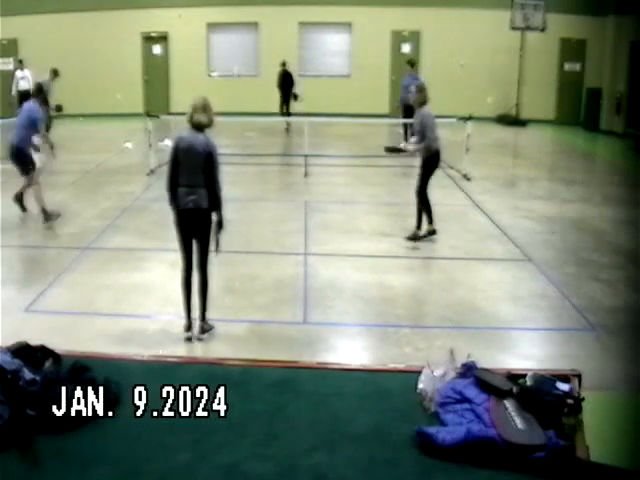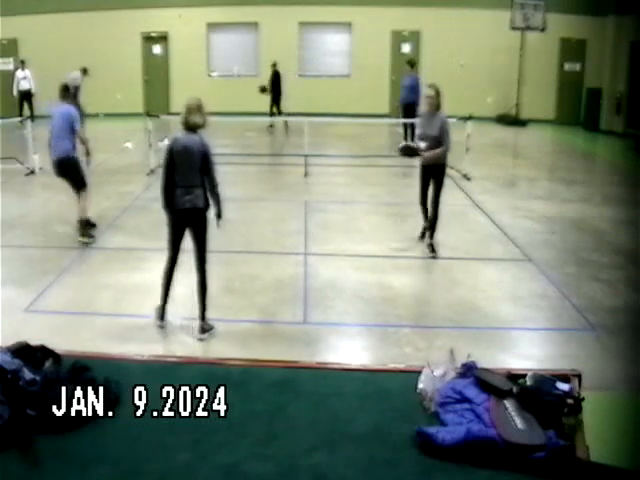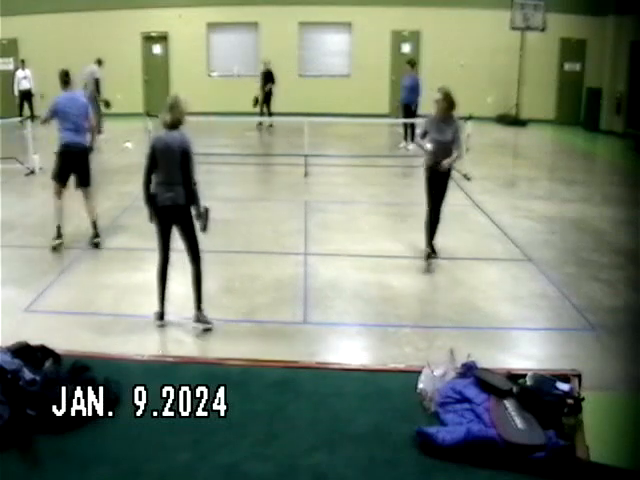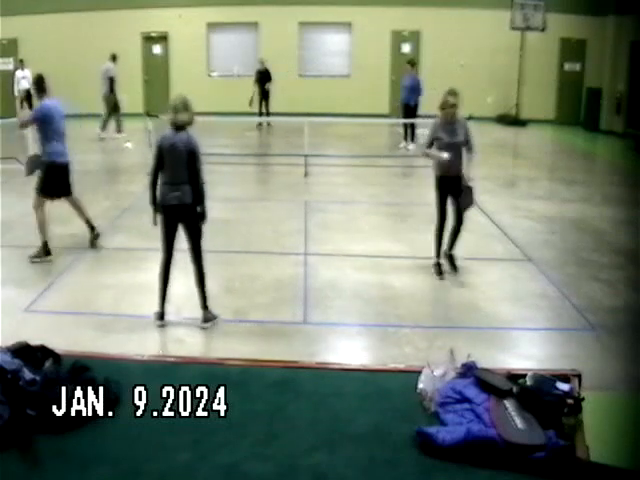
dt=0.4s
person 1, frame 1
left shoulder: (179, 142)
right shoulder: (208, 145)
left elbow: (171, 179)
right elbow: (213, 183)
left wrist: (174, 206)
right wrist: (219, 214)
left hip: (182, 207)
right hip: (202, 207)
left knee: (186, 265)
right knee: (202, 266)
left ankle: (188, 323)
right ankle: (202, 322)
person 1, frame 2
left shoulder: (174, 144)
right shoulder: (202, 145)
left elbow: (166, 181)
right elbow: (210, 180)
left wrist: (167, 208)
right wrist: (218, 207)
left hip: (177, 207)
right hip: (197, 207)
left knee: (172, 259)
right knee: (200, 265)
left ankle: (162, 311)
right ankle: (202, 322)
person 1, frame 3
left shoulder: (156, 141)
right shoulder: (183, 141)
left elbow: (148, 177)
right elbow: (189, 179)
left wrist: (150, 204)
right wrist: (197, 205)
left hip: (161, 204)
right hip: (180, 204)
left knee: (163, 257)
right knee: (194, 257)
left ankle: (161, 312)
right ankle: (198, 313)
person 1, frame 4
left shoulder: (163, 141)
right shoulder: (190, 142)
left elbow: (154, 177)
right elbow: (196, 178)
left wrist: (154, 204)
right wrist: (202, 206)
left hip: (167, 204)
right hip: (187, 203)
left knee: (166, 257)
right knee: (196, 258)
left ankle: (161, 312)
right ankle: (205, 312)
person 2, frame 1
left shoulder: (425, 114)
right shoulder: (419, 112)
left elbow: (430, 142)
left wrist: (414, 148)
right wrist: (413, 143)
left hip: (431, 156)
right hip: (427, 156)
left knee: (420, 191)
right knee: (422, 192)
left ankle: (417, 231)
right ankle: (431, 227)
person 2, frame 2
left shoulder: (442, 119)
right shoulder: (423, 116)
left elbow: (446, 146)
left wrist: (431, 154)
right wrist: (420, 145)
left hip: (439, 165)
right hip: (425, 164)
left knee: (435, 203)
right knee: (423, 200)
left ankle: (430, 240)
right ankle: (427, 223)
person 2, frame 3
left shoulder: (454, 123)
right shoulder: (430, 120)
left elbow: (458, 150)
right elbow: (421, 137)
left wrist: (450, 160)
right wrist: (426, 144)
left hip: (445, 170)
right hip: (431, 169)
left knee: (438, 209)
right knee: (431, 208)
left ankle: (431, 241)
right ankle: (429, 249)
person 2, frame 4
left shoulder: (462, 124)
right shoulder: (437, 126)
left elbow: (469, 149)
right elbow: (426, 150)
left wrist: (467, 170)
right wrist: (438, 154)
left hip: (457, 177)
right hip: (442, 176)
left knee: (459, 219)
right knee: (442, 219)
left ankle: (449, 252)
right ankle: (437, 259)
person 3, frame 1
left shoulder: (28, 106)
right shoulder: (36, 110)
right elbow: (42, 135)
left wrist: (33, 145)
right wrist: (51, 145)
left hip: (21, 147)
right hip: (19, 148)
left knee: (33, 177)
right knee: (35, 180)
left ankle: (19, 196)
right ankle: (45, 214)
person 3, frame 2
left shoulder: (55, 112)
right shoulder: (71, 111)
left elbow: (51, 140)
right elbow: (80, 135)
right wrist: (88, 148)
left hip: (56, 159)
right hip: (67, 157)
left knee: (79, 189)
right knee: (83, 192)
left ankle: (84, 222)
right ankle: (83, 230)
person 3, frame 3
left shoulder: (57, 101)
right shoulder: (83, 99)
left elbow: (44, 121)
right elbow: (92, 126)
right wrist: (91, 143)
left hip: (66, 148)
right hip: (82, 149)
left knee: (58, 193)
right knee: (87, 193)
left ankle: (58, 234)
right ankle: (95, 233)
person 3, frame 4
left shoulder: (42, 107)
right shoulder: (56, 105)
left elbow: (22, 123)
left hip: (52, 162)
right hip: (62, 160)
left knee: (38, 204)
right knee: (70, 198)
left ankle: (45, 249)
right ankle: (92, 230)
